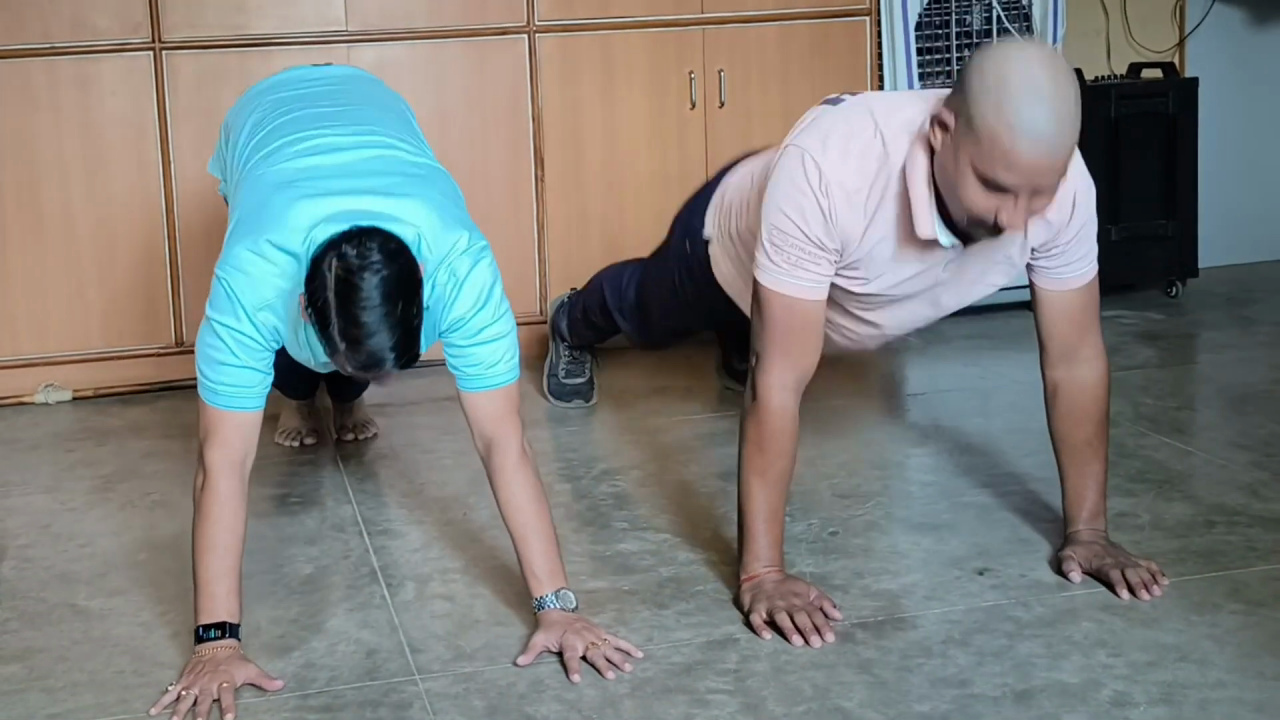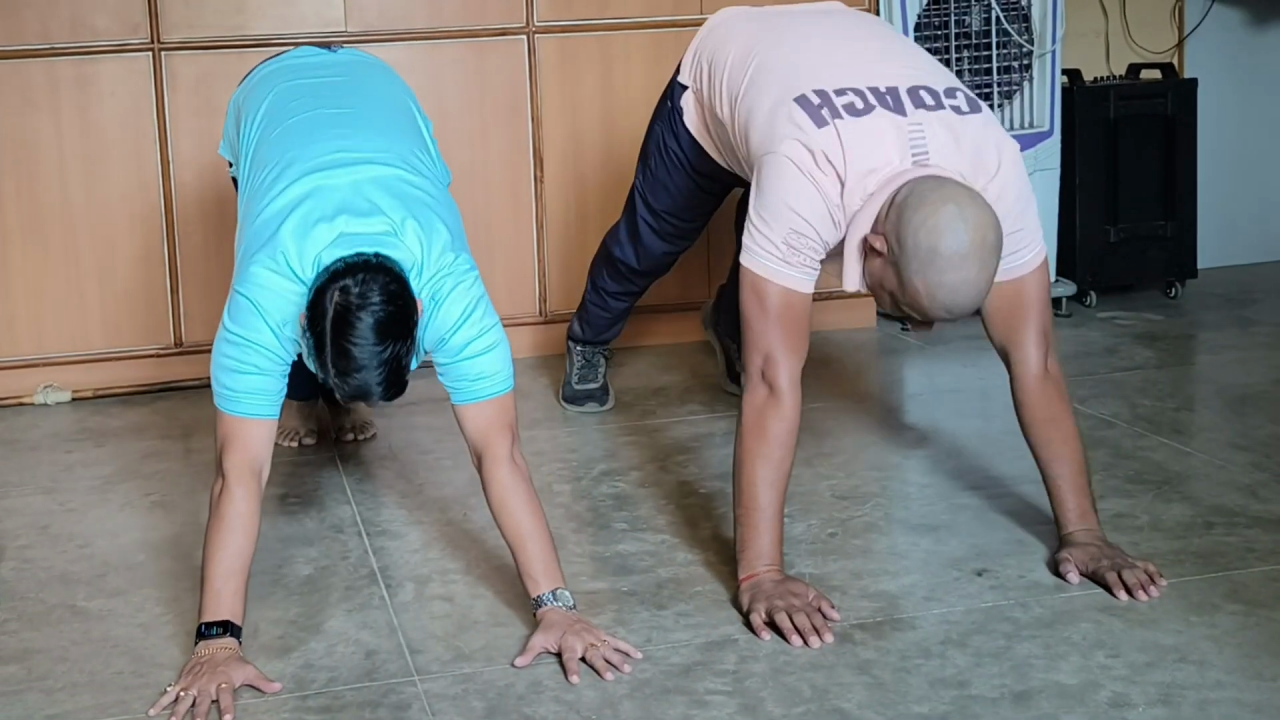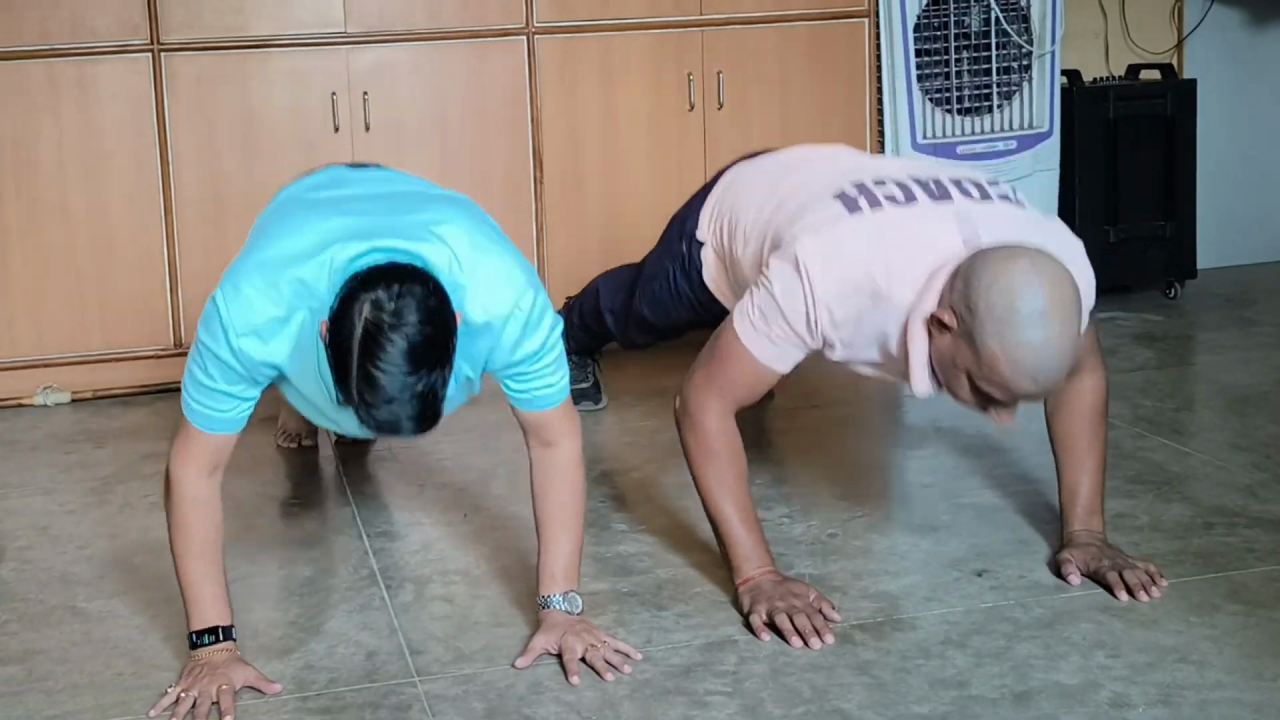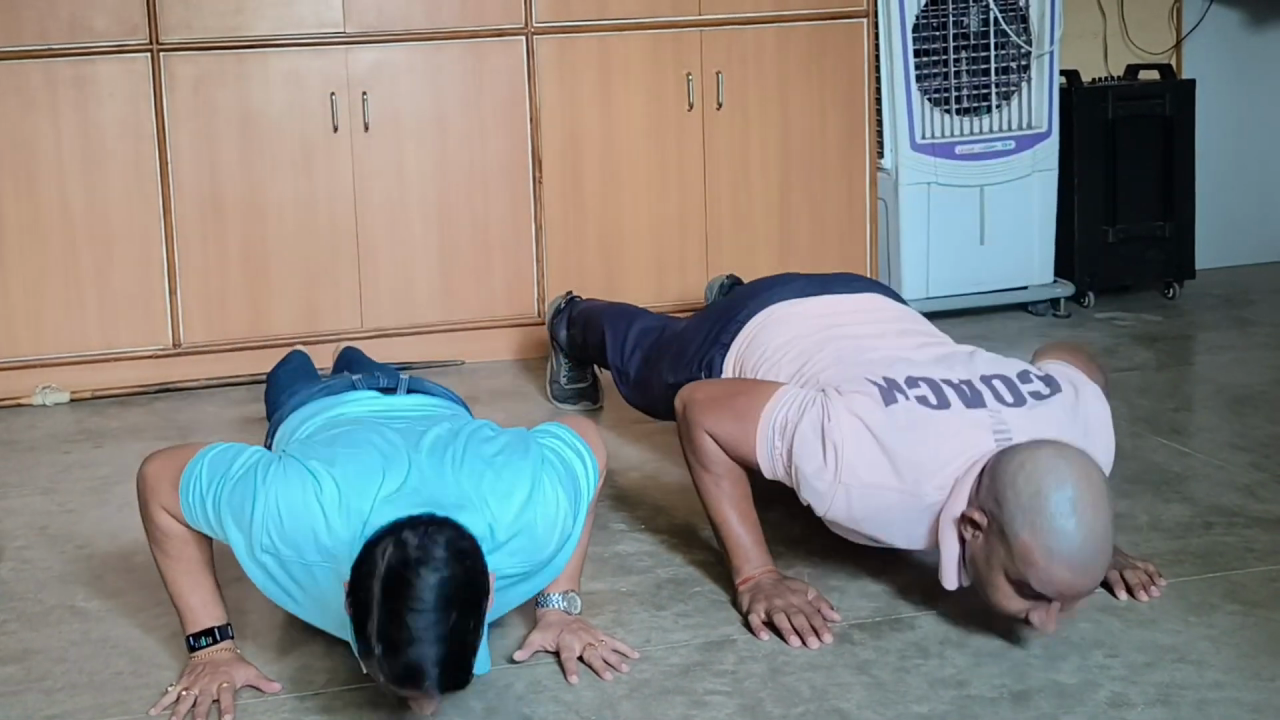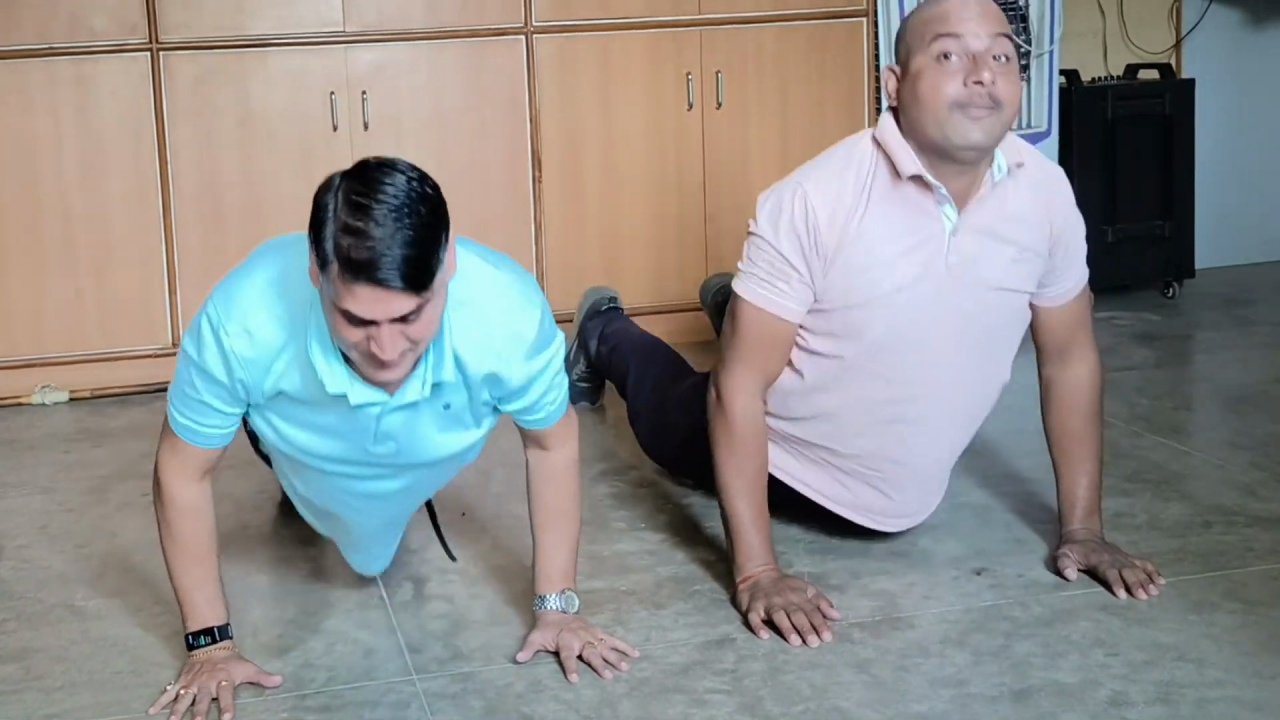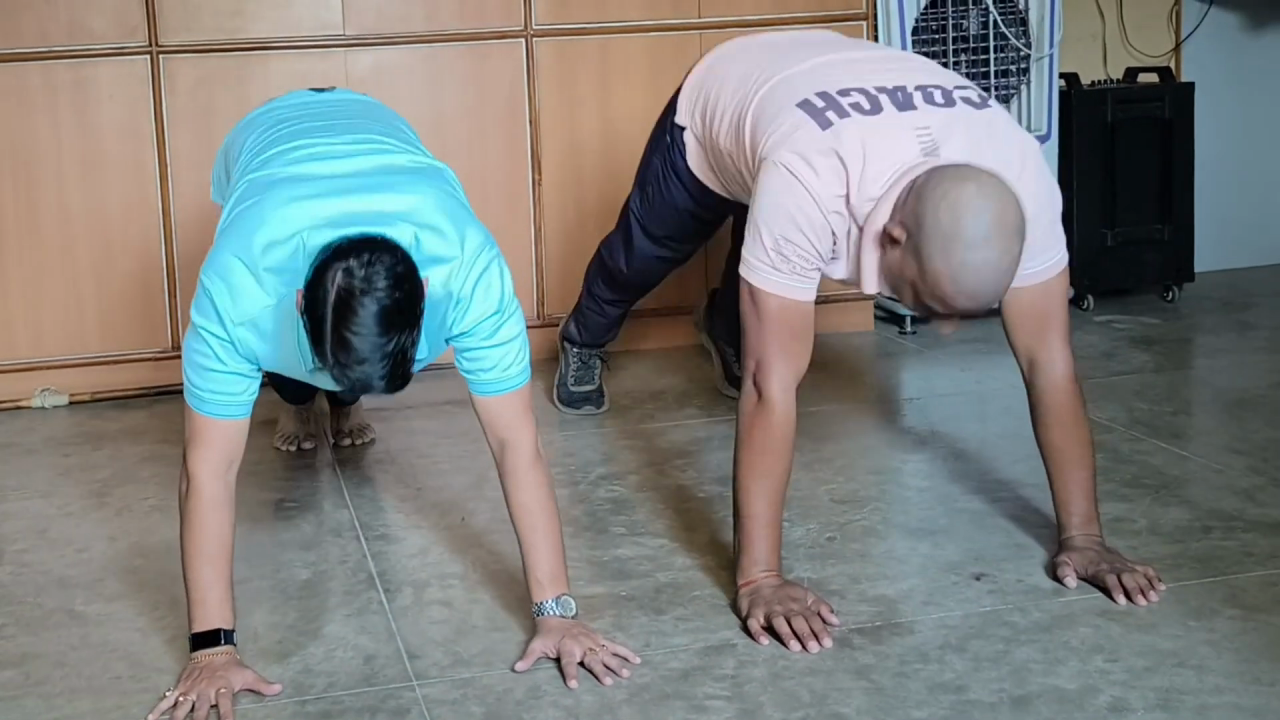
dt=0.4s
person 1, frame 1
left shoulder: (1063, 185)
right shoulder: (827, 175)
left elbow: (1076, 362)
right elbow: (778, 386)
left wrist: (1088, 532)
right wrist: (762, 572)
right hip: (738, 252)
right knee: (650, 310)
left ankle: (737, 335)
right ankle: (573, 330)
person 1, frame 2
left shoulder: (997, 176)
right shoulder: (811, 183)
left elbow: (1029, 354)
right elbow: (776, 378)
left wrist: (1081, 532)
right wrist: (759, 573)
left knee: (770, 270)
right knee: (647, 245)
left ankle: (729, 328)
right ankle: (588, 342)
person 1, frame 3
left shoulder: (1060, 264)
right shoulder: (831, 283)
left elbow: (1084, 374)
right elbow: (701, 406)
left wrist: (1084, 528)
right wrist: (753, 573)
right hip: (739, 207)
right knee: (636, 312)
left ankle: (756, 340)
right ankle: (574, 333)
person 1, frame 4
left shoulder: (1085, 432)
right shoulder: (865, 464)
left elbow: (1071, 360)
right elbow: (695, 412)
left wrist: (1086, 542)
right wrist: (755, 574)
right hip: (763, 337)
right knee: (645, 361)
left ankle: (731, 297)
right ankle: (576, 324)
person 1, frame 5
left shoulder: (1044, 191)
right shoulder: (815, 199)
left elbow: (1069, 360)
right elbow: (740, 391)
left wrist: (1082, 529)
right wrist: (755, 572)
right knee: (672, 429)
left ankle: (732, 306)
right ankle: (601, 334)
person 1, frame 6
left shoulder: (1021, 183)
right shoulder: (811, 189)
left elbow: (1050, 364)
right elbow: (772, 387)
left wrist: (1082, 537)
right wrist: (759, 580)
left knee: (767, 277)
right knee: (644, 256)
left ankle: (725, 331)
right ankle: (583, 342)
person 2, frame 1
left shoulder: (457, 266)
right shoulder: (258, 281)
left elbow: (504, 445)
right elbow: (223, 466)
left wrist: (556, 606)
right wrist: (217, 639)
right knee: (292, 356)
left ankle: (343, 399)
right ankle: (301, 393)
person 2, frame 2
left shoulder: (448, 286)
right shoulder: (270, 295)
left elbow: (496, 449)
right elbow: (241, 471)
left wrist: (555, 605)
right wrist: (217, 640)
right knee: (300, 365)
left ankle: (340, 404)
right ankle: (300, 399)
person 2, frame 3
left shoulder: (503, 296)
right shoulder: (258, 309)
left elbow: (553, 440)
right elbow: (194, 468)
left wrist: (561, 603)
right wrist: (211, 640)
right knee: (304, 402)
right ankle: (301, 407)
person 2, frame 4
left shoulder: (533, 516)
right shoulder: (285, 523)
left elbow: (588, 444)
right elbow: (156, 481)
left wrist: (559, 605)
right wrist: (210, 642)
right hip: (318, 426)
left ankle: (355, 373)
right ankle: (297, 372)
person 2, frame 5
left shoulder: (507, 308)
right shoulder: (241, 318)
left elbow: (555, 445)
right elbow: (182, 475)
left wrist: (557, 605)
right wrist: (210, 640)
person 2, frame 6
left shoulder: (464, 264)
right shoulder: (246, 282)
left elbow: (516, 446)
right elbow: (208, 471)
left wrist: (555, 611)
right wrist: (212, 646)
right knee: (285, 361)
left ankle: (341, 403)
right ankle: (297, 402)
